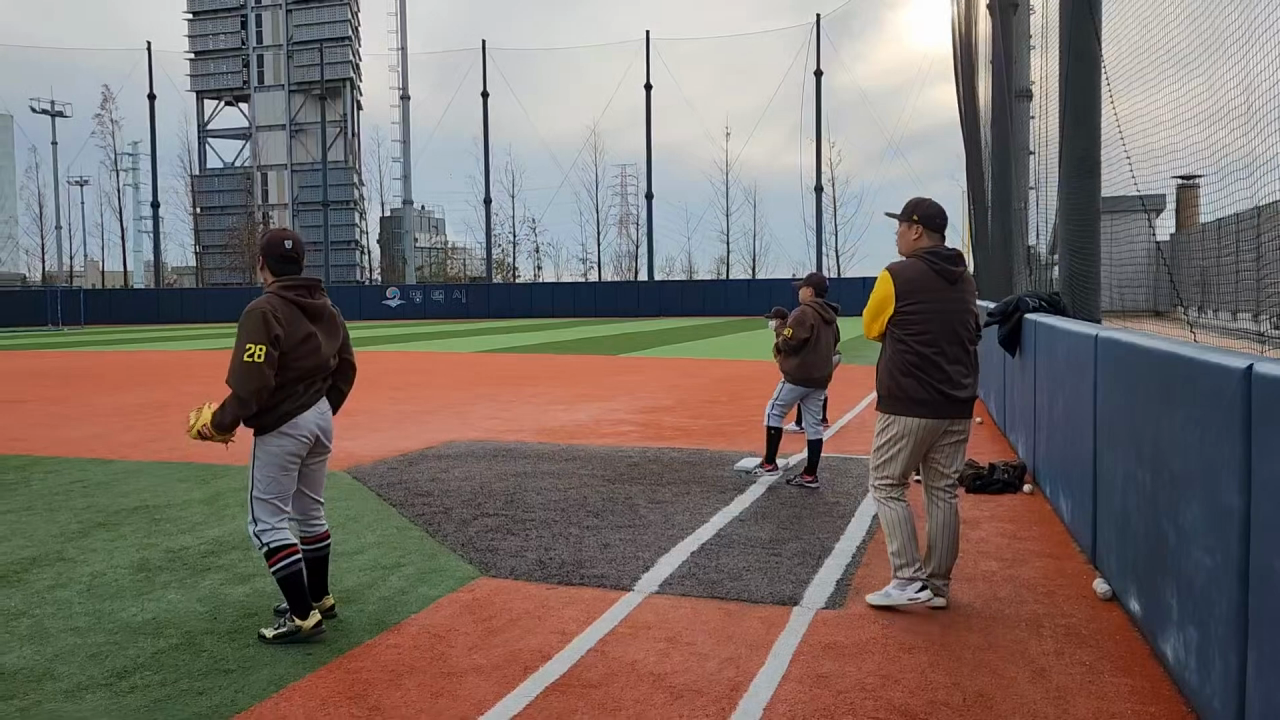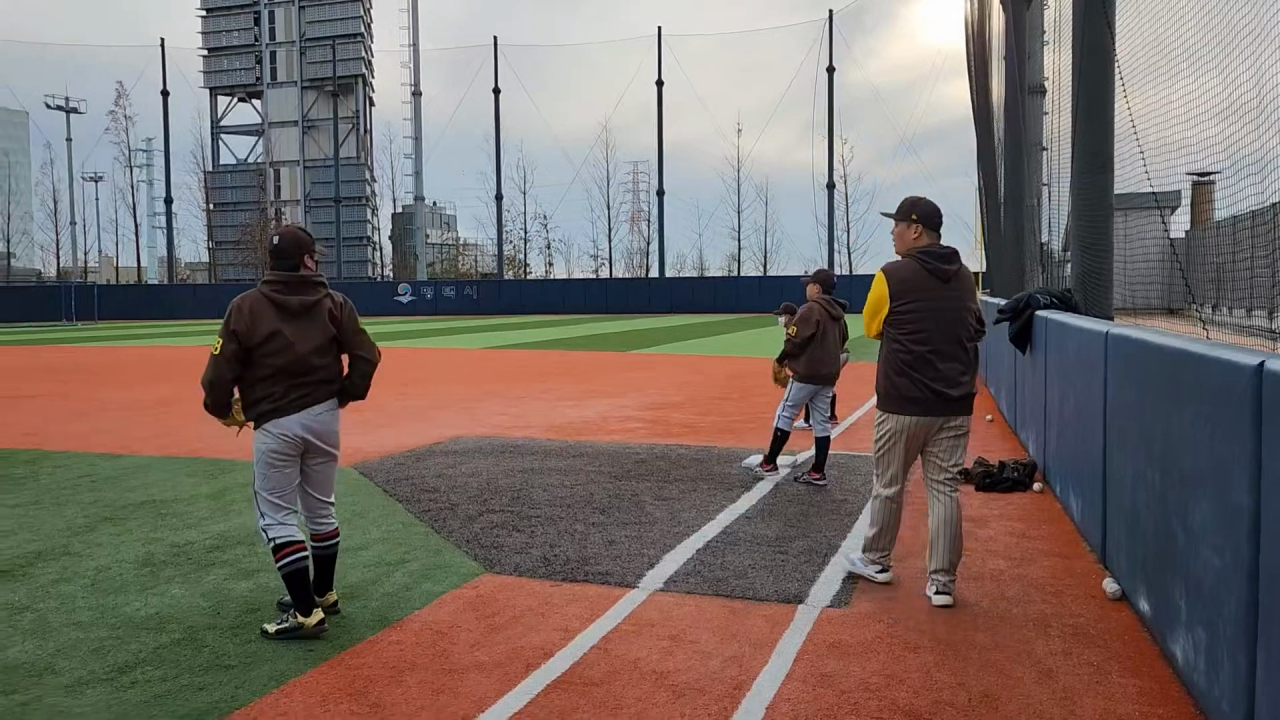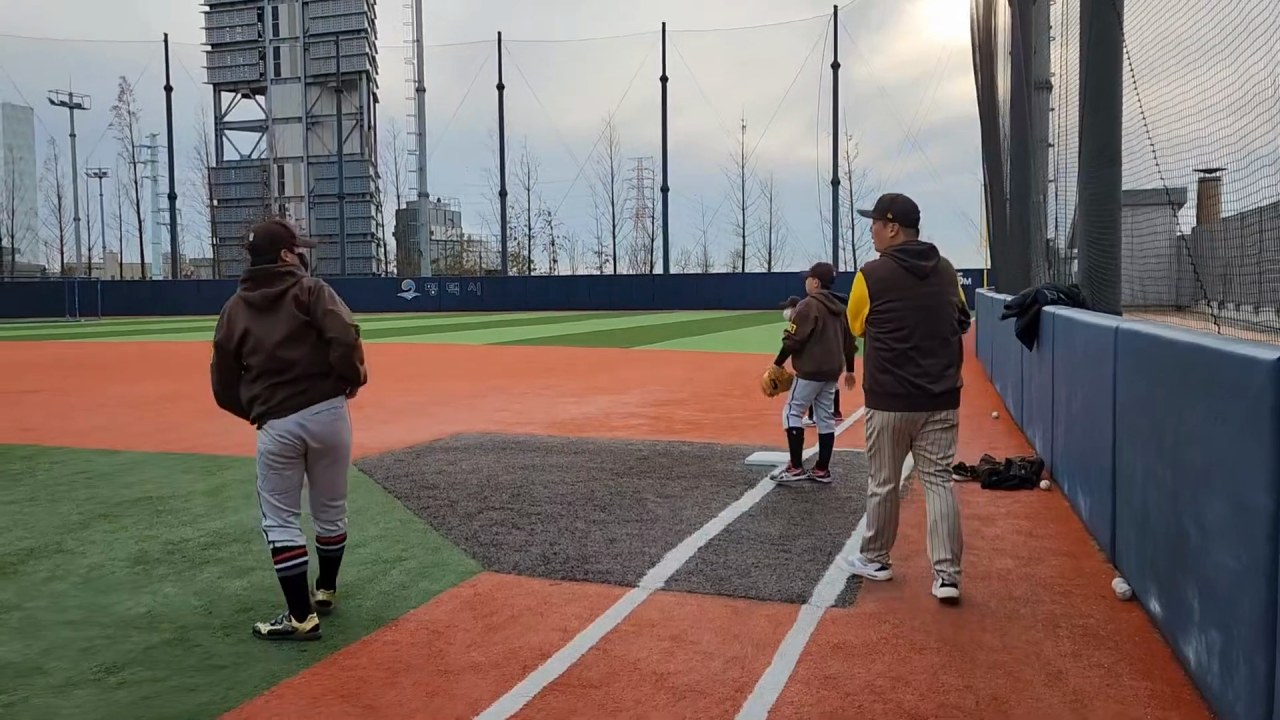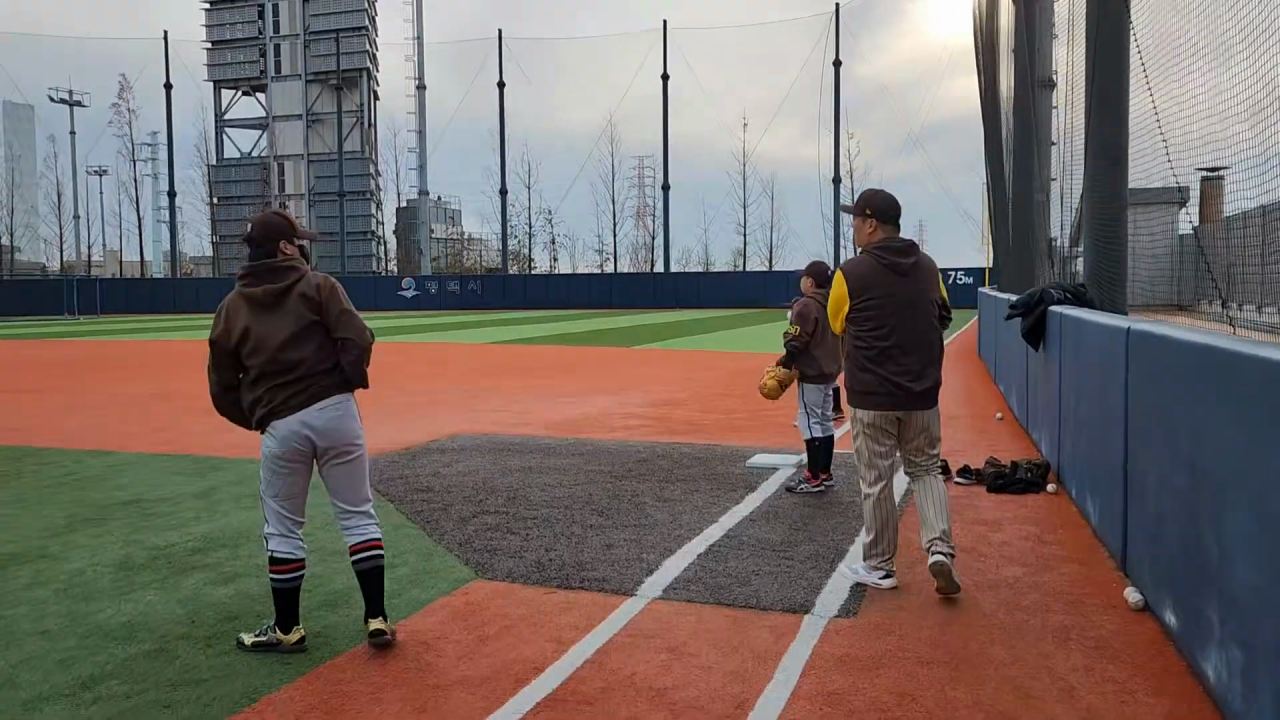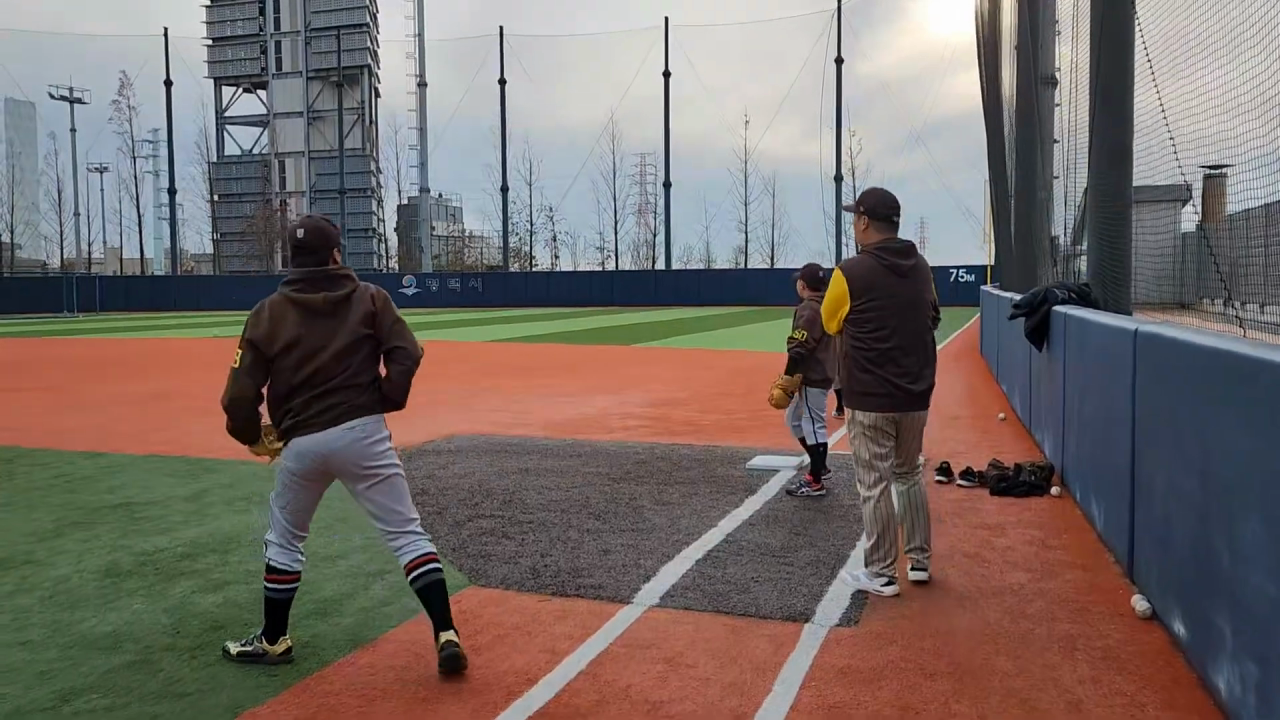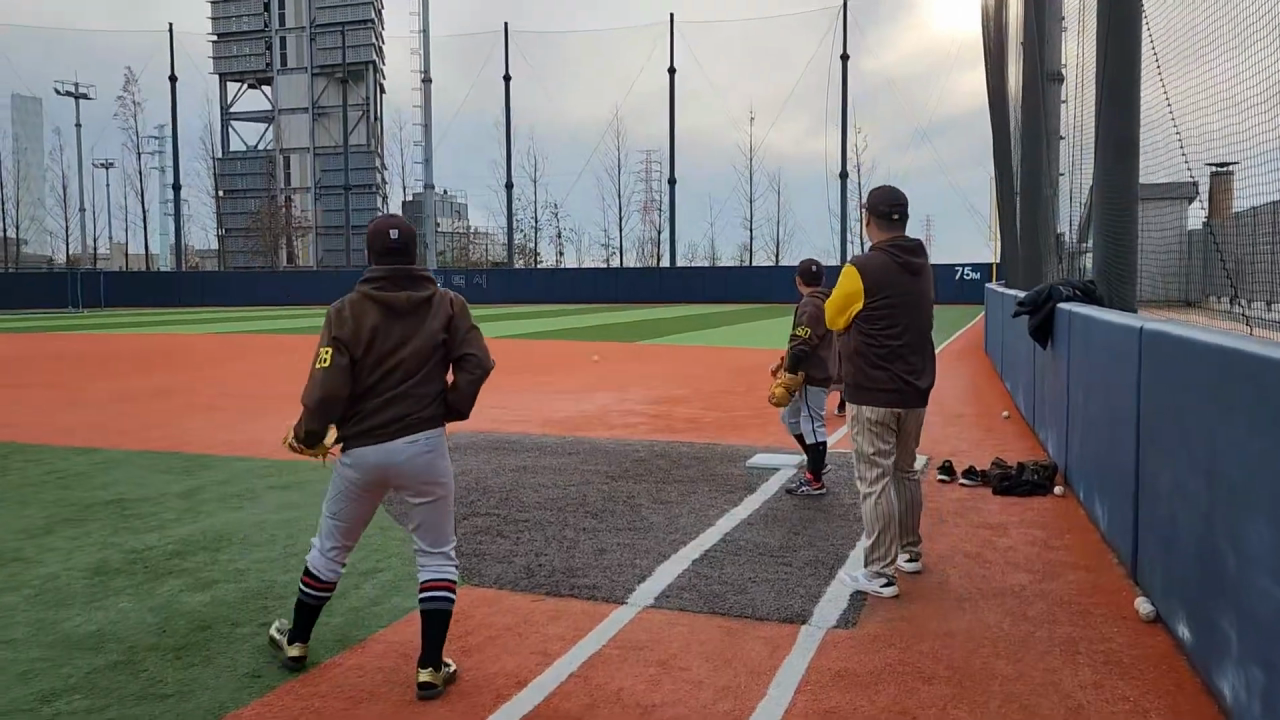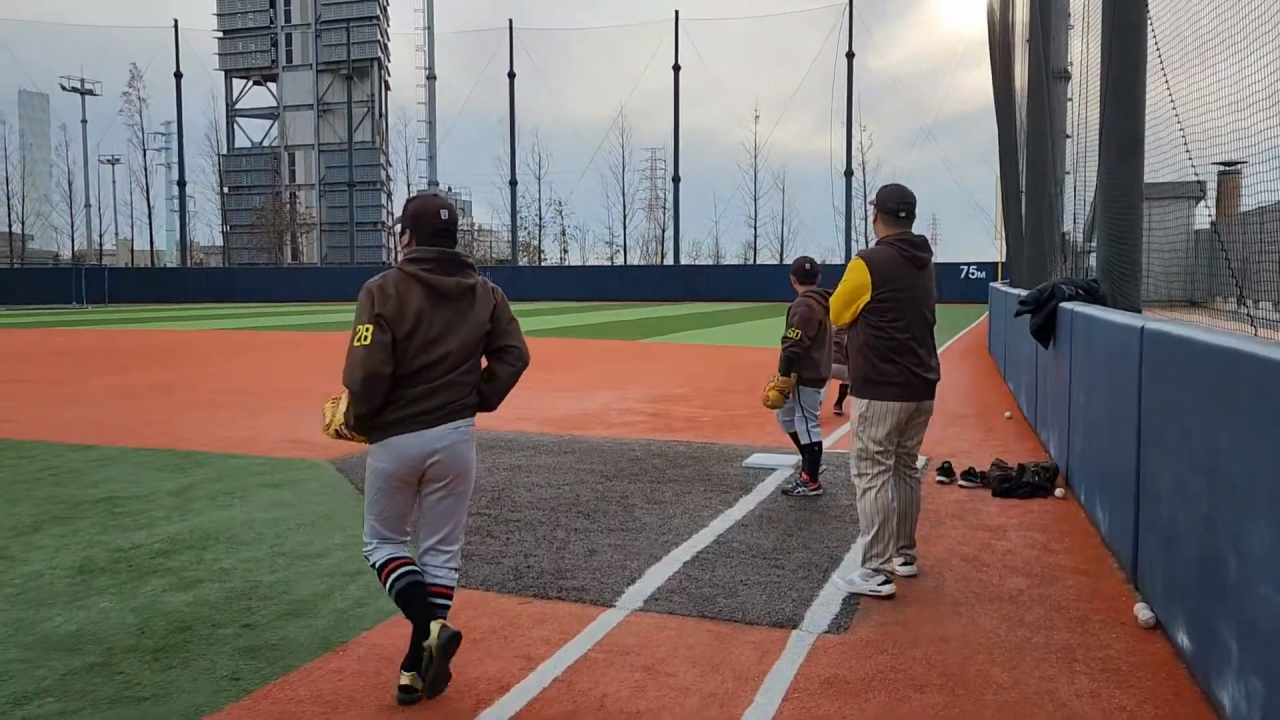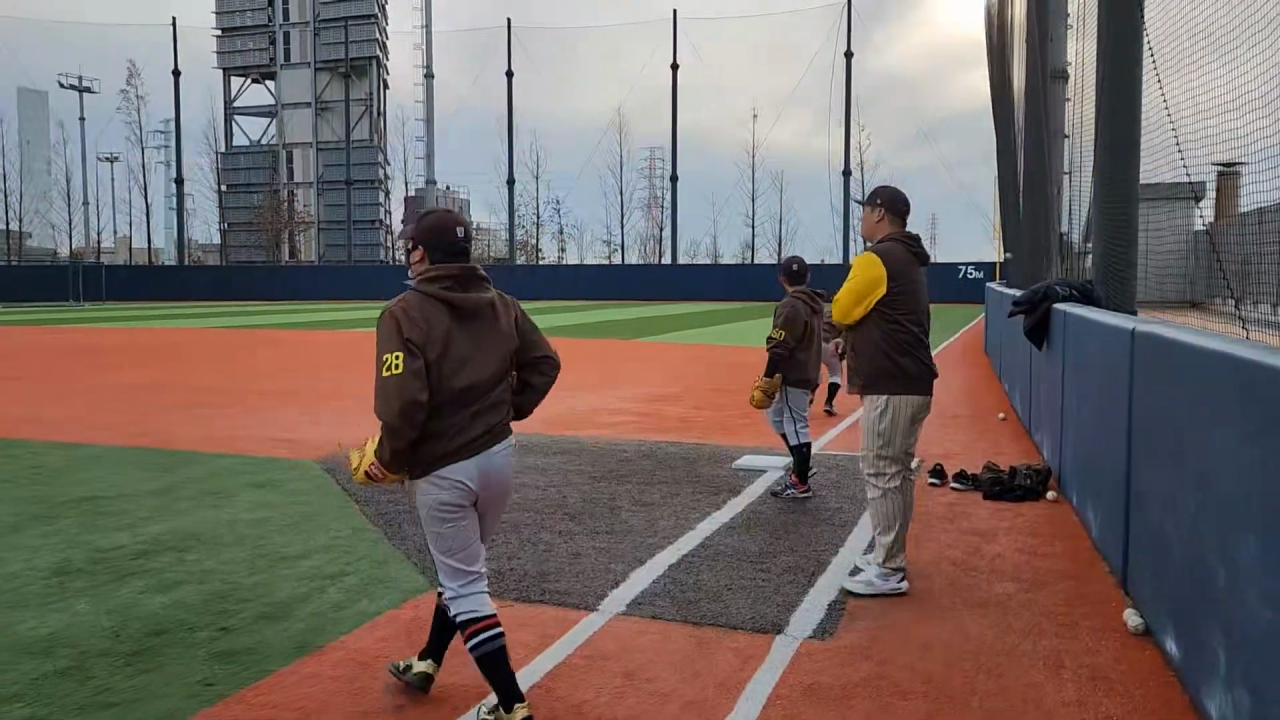
dt=0.3s
person 1, frame 1
left shoulder: (262, 311)
right shoulder: (326, 308)
left elbow: (253, 384)
right elbow: (346, 368)
left wrist: (220, 422)
left hip: (281, 427)
right hip: (320, 419)
left knee: (268, 522)
right knee: (310, 512)
left ankle: (303, 615)
right ankle: (319, 598)
person 1, frame 2
left shoulder: (245, 306)
right shoulder: (333, 303)
left elbow: (219, 374)
right elbow: (366, 356)
left wrist: (223, 410)
right wrist: (345, 394)
left hip: (275, 425)
right hip: (324, 417)
left knee: (278, 518)
right knee: (321, 509)
left ankle: (307, 612)
right ankle: (323, 594)
person 1, frame 3
left shoulder: (234, 310)
right shoulder: (312, 291)
left elbow: (224, 387)
right elbow: (345, 338)
right wrist: (351, 380)
left hip: (276, 426)
right hip: (328, 414)
left knee: (280, 521)
right knee: (331, 511)
left ankle: (301, 617)
right ankle: (324, 592)
person 1, frame 4
left shoulder: (230, 308)
right shoulder: (318, 286)
left elbow: (222, 387)
right elbow: (356, 340)
left wrist: (253, 417)
right wrist: (349, 384)
left hip: (281, 427)
right hip: (335, 413)
left knee: (283, 529)
right knee: (359, 515)
left ankle: (286, 629)
right ankle: (376, 618)
person 1, frame 5
left shoulder: (268, 313)
right shoulder: (368, 298)
left elbow: (240, 395)
right elbow: (406, 354)
left wrist: (250, 435)
right wrist: (386, 402)
left hip: (303, 443)
right hip: (364, 433)
left knee: (283, 540)
right knee: (407, 532)
left ankle: (273, 640)
right ankle: (445, 635)
person 1, frame 6
left shoulder: (345, 311)
right shoulder: (447, 304)
left elbow: (327, 390)
right elbow: (475, 364)
left wrist: (306, 436)
right wrist: (446, 412)
left hip: (362, 450)
right hip: (424, 445)
left knee: (329, 547)
right knee: (437, 555)
left ankle: (296, 641)
right ankle: (431, 667)
person 1, frame 7
left shoulder: (383, 289)
right shoulder: (485, 292)
left elbow: (368, 370)
right elbow: (513, 355)
left wrist: (356, 421)
right wrist: (476, 400)
left hip: (395, 438)
right hip: (455, 436)
left knee: (383, 540)
right knee: (441, 553)
left ankle: (428, 631)
right ankle: (416, 670)
person 1, frame 8
left shoulder: (403, 313)
right shoulder: (501, 304)
left elbow: (402, 401)
right elbow: (543, 363)
left wrist: (388, 458)
left hip: (440, 468)
right hip: (498, 456)
left knee: (464, 586)
right knee: (466, 569)
right ankle: (428, 663)
person 2, frame 1
left shoulder: (896, 276)
right shoulder: (965, 280)
left elbow: (872, 328)
left hip: (907, 406)
right hip: (956, 406)
left knee: (888, 485)
right knee: (943, 492)
left ankle: (909, 579)
right ankle: (937, 583)
person 2, frame 2
left shoulder: (892, 276)
right shoulder: (965, 278)
left elbow: (873, 327)
right elbow: (977, 329)
left hip: (904, 403)
right hip: (955, 403)
left knee: (888, 486)
right knee: (946, 489)
left ankle: (876, 561)
right ankle: (942, 582)
person 2, frame 3
left shoulder: (872, 275)
right shoulder: (946, 271)
left elbow: (857, 326)
right elbow: (962, 322)
left hip: (889, 399)
right hip: (941, 399)
left knee: (883, 483)
right knee: (939, 482)
left ankle: (875, 560)
right ankle: (946, 574)
person 2, frame 4
left shoulder: (851, 273)
right shoulder: (927, 267)
left elbow: (838, 324)
right elbow: (944, 318)
left hip: (872, 397)
right hip: (922, 394)
left knee: (876, 483)
right knee: (926, 473)
left ankle: (880, 568)
right ankle: (940, 550)
person 2, frame 5
left shoulder: (850, 272)
right shoulder: (921, 268)
left elbow: (831, 323)
right elbow: (932, 317)
left hip: (869, 398)
right hip: (916, 394)
left knee: (874, 484)
right knee: (909, 476)
left ankle: (881, 574)
right ankle: (919, 561)
person 2, frame 6
left shoulder: (862, 269)
right shoulder: (921, 267)
left elbow: (834, 319)
left hip: (872, 394)
right hip: (915, 391)
left knee: (874, 481)
right knee: (905, 472)
left ankle: (880, 574)
right ankle: (909, 551)
person 2, frame 7
left shoulder: (868, 263)
right shoulder: (924, 264)
left elbow: (838, 314)
right wrist: (874, 316)
left hip: (880, 389)
right hip: (920, 387)
left knee: (872, 476)
right knee: (906, 471)
left ankle: (876, 572)
right ankle: (904, 554)
person 2, frame 8
left shoulder: (876, 258)
right shoulder: (906, 259)
left elbow: (842, 310)
left wrist: (847, 314)
right wrist: (847, 339)
left hip: (890, 386)
right hip: (910, 383)
left knee: (881, 473)
right knee: (896, 471)
left ankle: (889, 568)
right ankle: (890, 558)
person 3, frame 1
left shoulder: (803, 313)
right shoulder: (831, 317)
left elbow: (788, 343)
left wrist: (780, 330)
left hip: (798, 376)
right hip: (820, 379)
left knee: (774, 412)
right knee: (814, 425)
left ankle: (769, 463)
right ankle: (810, 475)
person 3, frame 2
left shoulder: (809, 310)
right shoulder: (839, 314)
left elbow: (793, 343)
left wrist: (780, 361)
left hip: (806, 375)
right hip: (829, 376)
left knee: (785, 414)
right knee: (822, 422)
left ankle: (769, 463)
right ankle: (817, 472)
person 3, frame 3
left shoulder: (808, 305)
right shoulder: (839, 308)
left elbow: (793, 340)
right elbow: (849, 341)
left wrist: (778, 364)
right wrist: (849, 370)
left hip: (810, 371)
right hip: (832, 372)
left knee: (793, 413)
right knee: (825, 418)
left ankle: (795, 467)
right ankle: (822, 469)
person 3, frame 4
left shoulder: (805, 305)
left elbow: (795, 343)
left wrist: (785, 367)
left hip: (811, 372)
right hip: (829, 371)
left knee: (809, 421)
right knee: (824, 421)
left ankle: (813, 478)
right ankle: (824, 472)
person 3, frame 5
left shoulder: (808, 309)
left elbow: (799, 348)
left wrist: (787, 377)
right wrist: (794, 375)
left hip: (812, 376)
right hip: (821, 374)
left knee: (813, 425)
right knee: (795, 419)
left ankle: (815, 482)
right ankle: (820, 467)
person 3, frame 6
left shoulder: (809, 306)
right shoulder: (822, 304)
left elbow: (802, 345)
left wrist: (791, 373)
right wrist: (784, 362)
left hip: (811, 375)
right hip: (816, 372)
left knee: (812, 424)
right knee: (790, 417)
left ankle: (814, 481)
right ankle: (815, 462)
person 3, frame 7
left shoulder: (803, 306)
right shoulder: (821, 303)
left elbow: (794, 346)
left wrist: (783, 376)
right wrist: (787, 373)
left hip: (805, 375)
right hip: (813, 372)
left knee: (807, 424)
right knee: (786, 415)
left ankle: (811, 481)
right ankle: (810, 463)
person 3, frame 8
left shoulder: (790, 306)
right shoulder: (813, 304)
left elbow: (779, 347)
left wrist: (767, 378)
left hip: (793, 375)
right hip: (806, 372)
left knee: (796, 425)
right knee: (777, 415)
left ankle: (800, 484)
right ankle: (801, 465)
